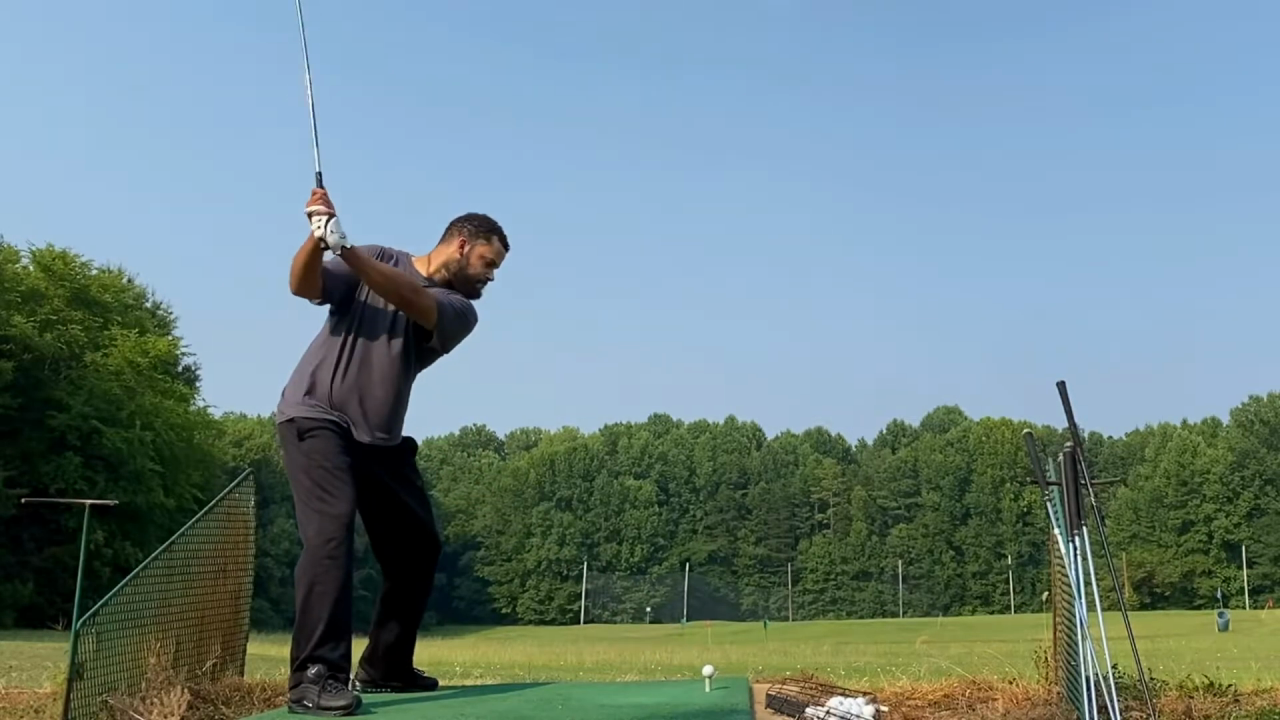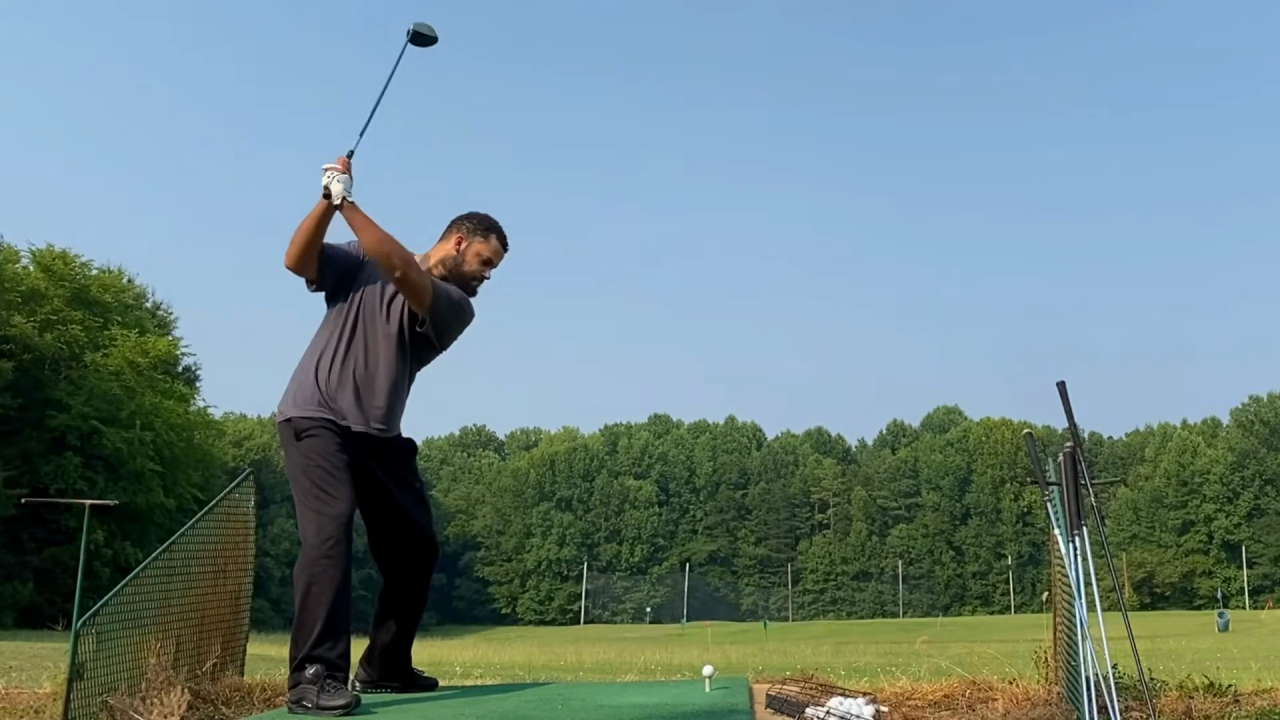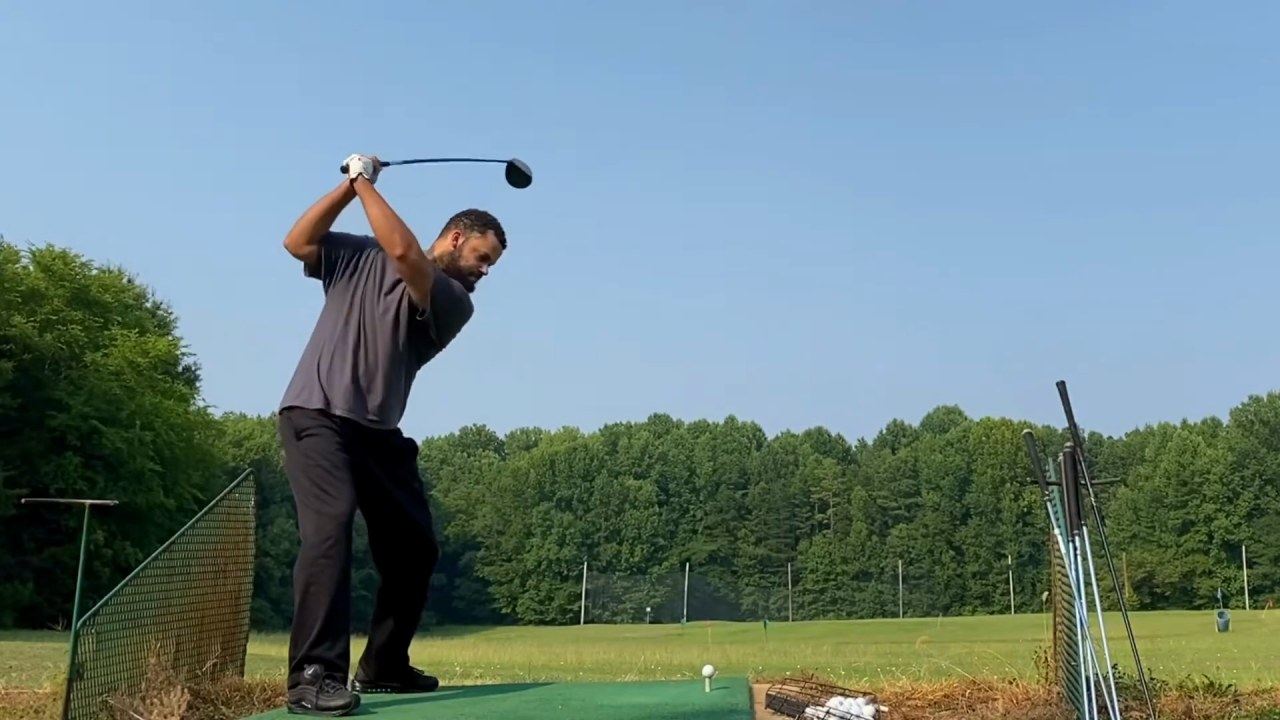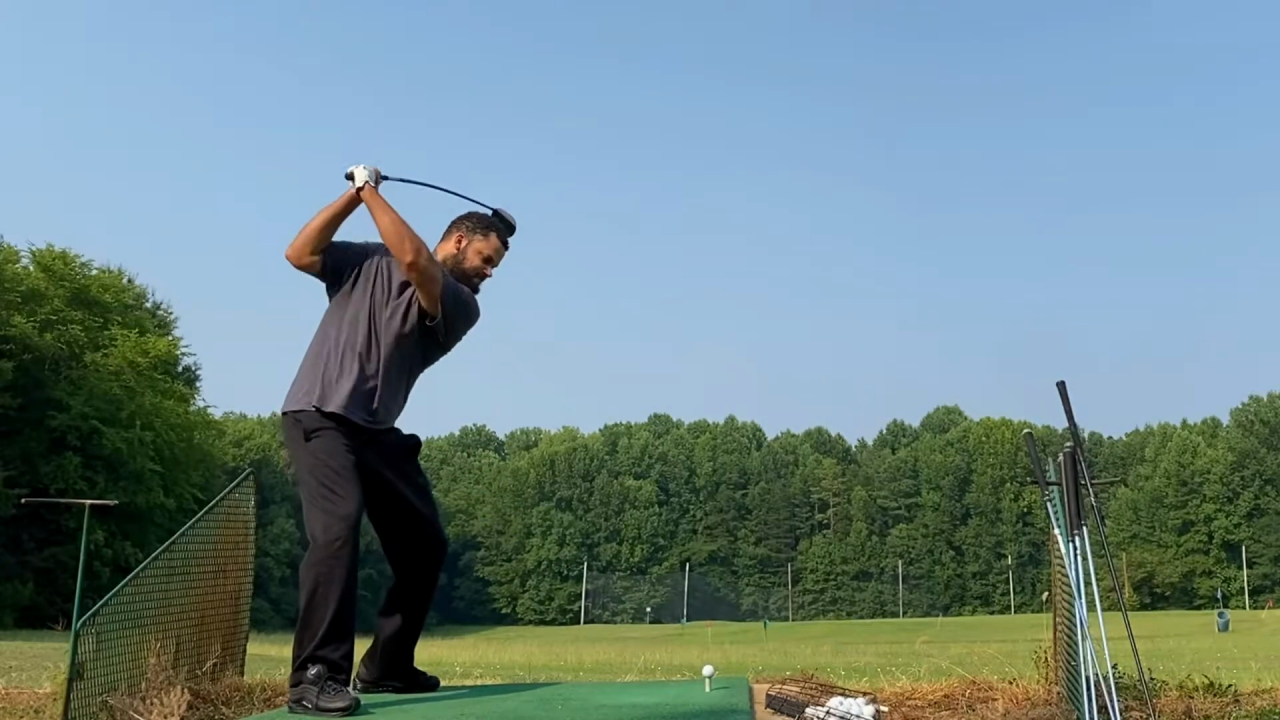
dt=0.3s
person 1, frame 1
left shoulder: (460, 311)
right shoulder: (374, 257)
left elbow: (409, 298)
right elbow: (304, 286)
left wrist: (344, 248)
right wrist: (317, 239)
left hip: (381, 437)
right hip: (316, 418)
left knee: (418, 546)
right knee: (332, 528)
left ankle: (384, 665)
right ankle: (314, 677)
person 1, frame 2
left shoulder: (457, 310)
right shoulder: (360, 261)
left elbow: (403, 272)
right elbow: (297, 261)
left wrist: (348, 202)
right wrist: (327, 201)
left hip: (380, 435)
right hip: (315, 419)
left knee: (415, 548)
right knee: (330, 529)
left ankle: (384, 667)
person 1, frame 3
left shoulder: (454, 305)
right shoulder: (361, 256)
left elbow: (403, 253)
right elbow: (297, 242)
left wrist: (366, 183)
right wrist: (350, 184)
left hip: (379, 432)
right hip: (316, 416)
left knee: (414, 548)
right knee: (330, 527)
left ankle: (383, 665)
person 1, frame 4
left shoulder: (462, 306)
right shoulder: (366, 260)
left elbow: (414, 261)
right elbow: (298, 254)
left wrist: (372, 193)
right wrist: (353, 193)
left hip: (379, 431)
right hip: (318, 415)
left knee: (425, 544)
right knee: (338, 528)
left ankle: (386, 665)
